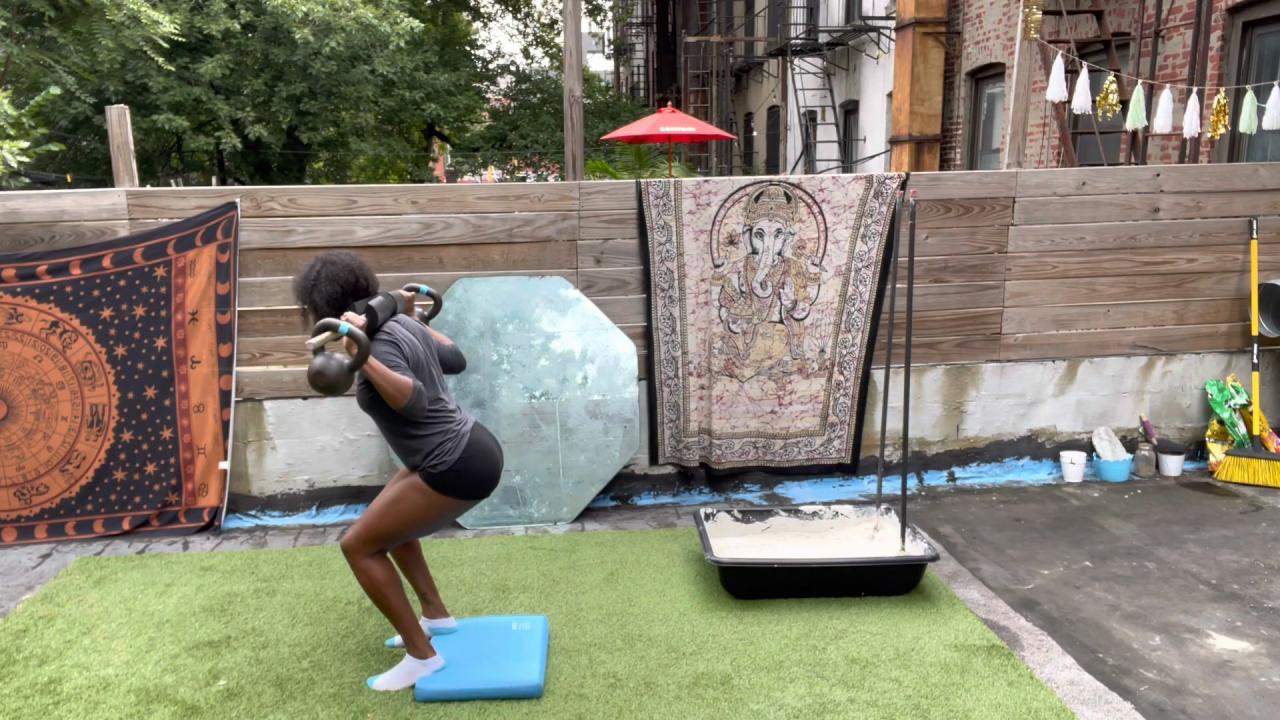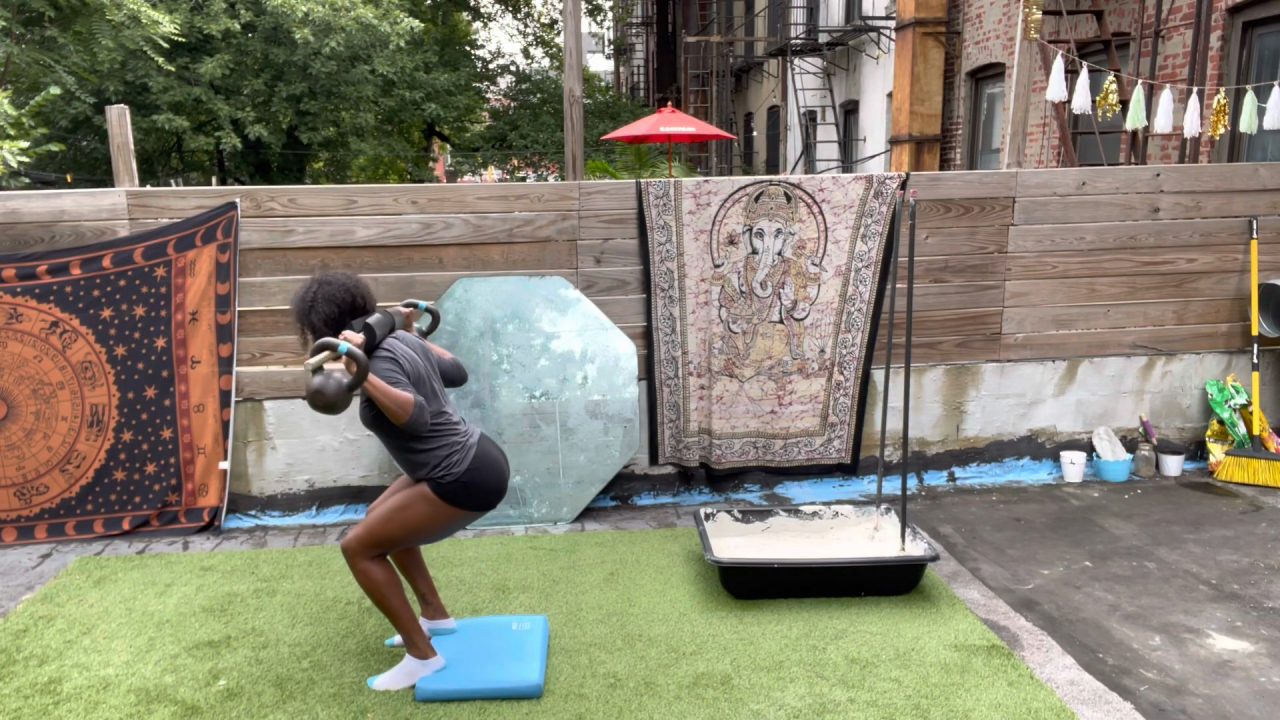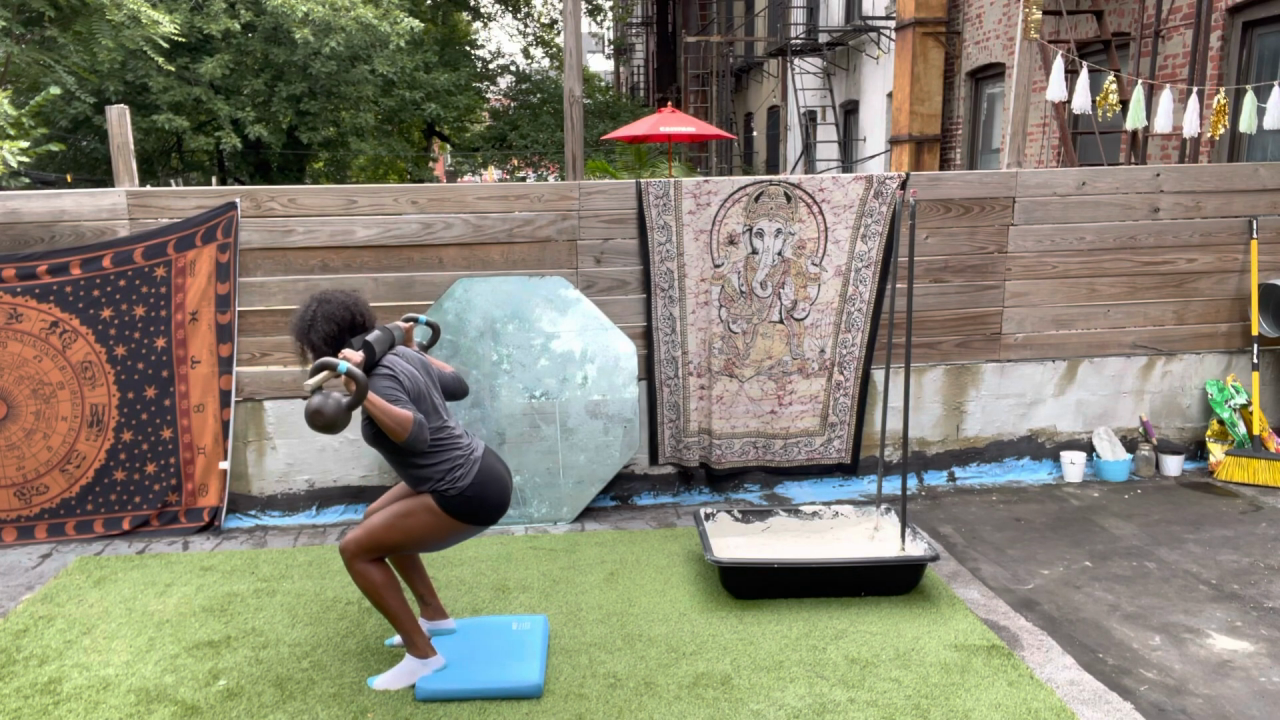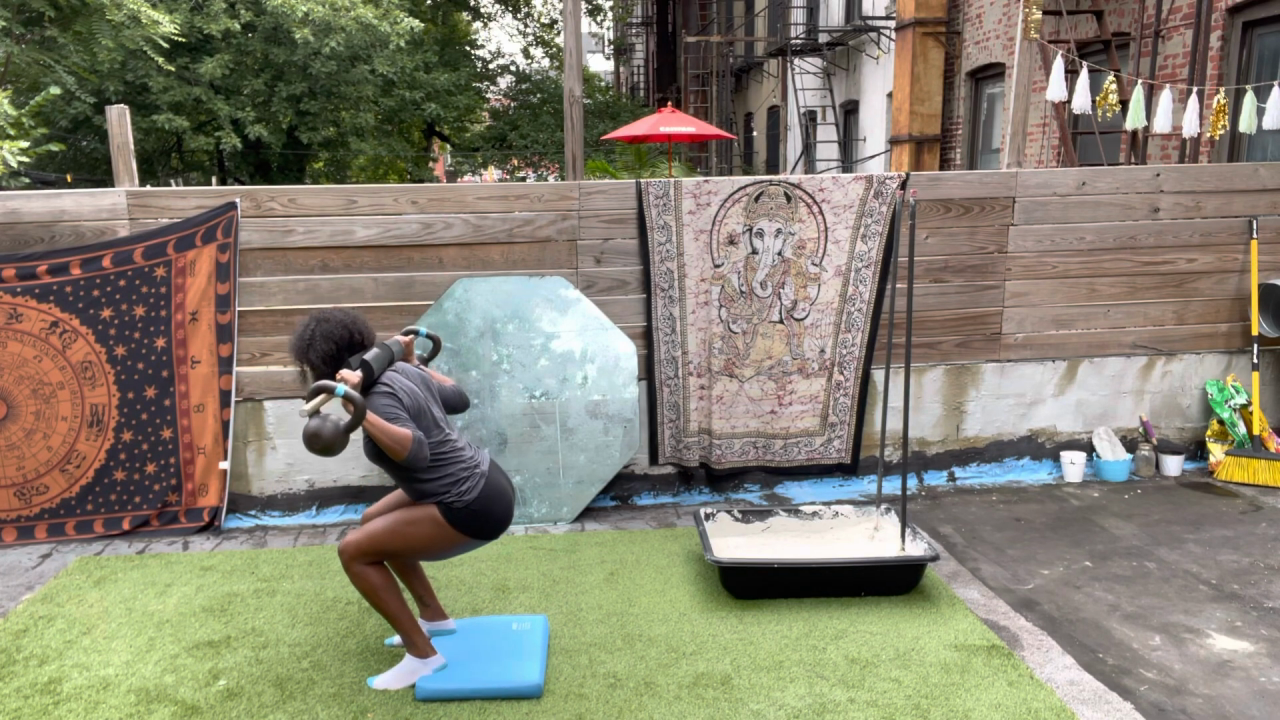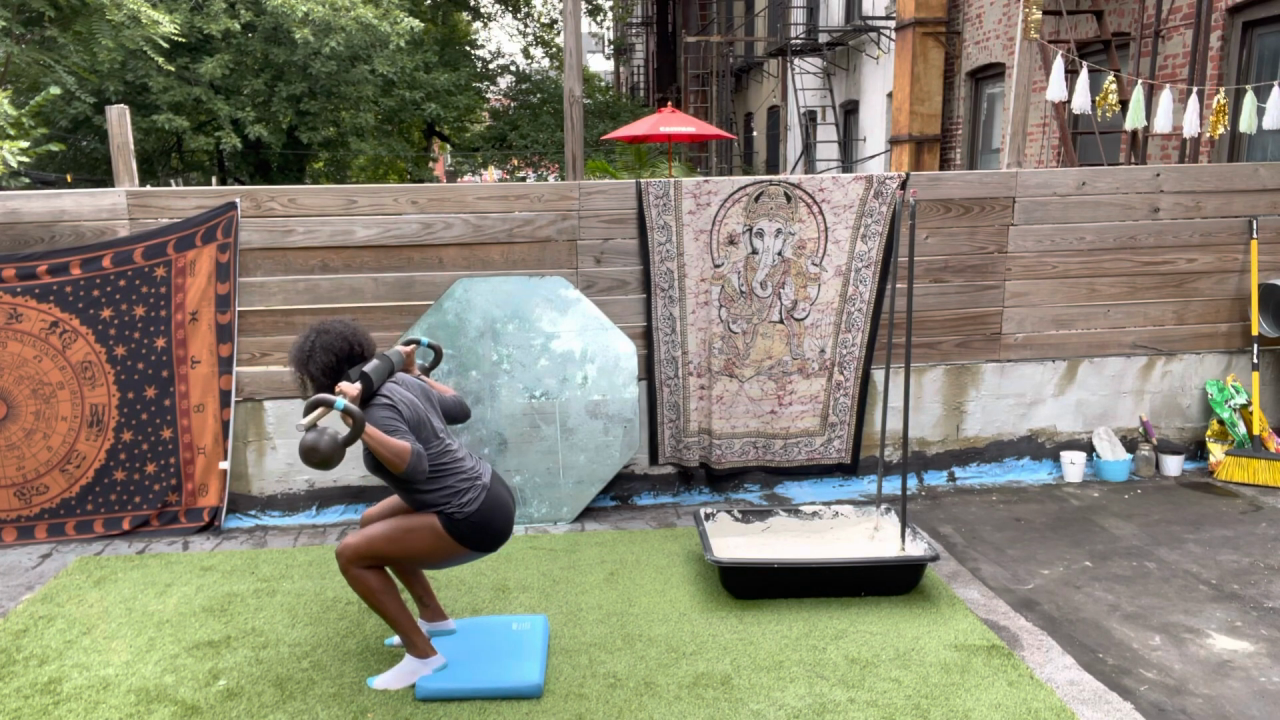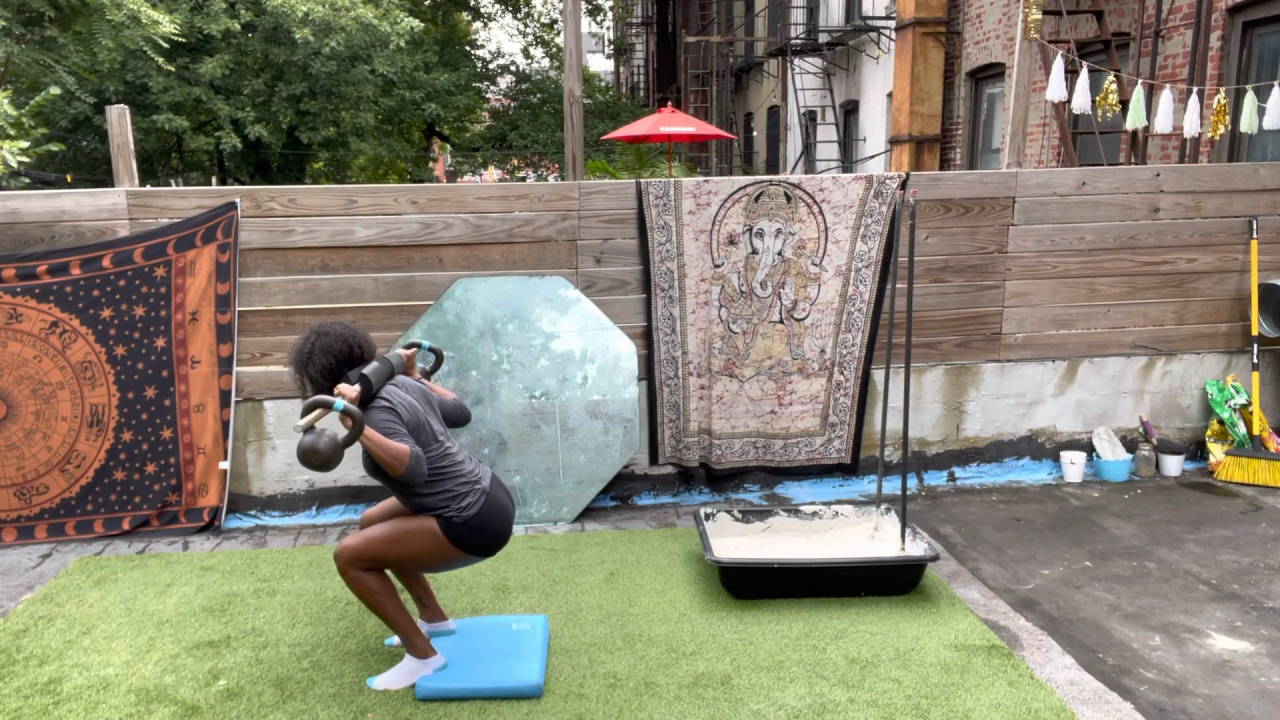
dt=0.3s
person 1, frame 1
left shoulder: (378, 344)
right shoulder: (401, 326)
left elbow: (416, 403)
right elbow: (456, 360)
left wrist: (361, 359)
left hip: (459, 469)
right hip: (470, 450)
left knee: (359, 544)
right knee: (385, 520)
left ankle: (422, 655)
right ankle: (436, 615)
person 1, frame 2
left shoulder: (378, 361)
right shoulder: (400, 342)
left elbow: (417, 418)
right elbow: (457, 373)
left wrist: (361, 376)
left hip: (467, 481)
right hip: (475, 460)
left knee: (358, 546)
right knee: (381, 520)
left ankle: (422, 655)
right ankle: (435, 615)
person 1, frame 3
left shoulder: (379, 379)
right shoulder: (402, 357)
left elbow: (417, 436)
right elbow: (458, 386)
left wrist: (361, 394)
left hip: (471, 496)
right hip: (479, 473)
left knee: (356, 548)
right knee: (376, 521)
left ankle: (422, 655)
right ankle: (434, 616)
person 1, frame 4
left shoulder: (378, 397)
right shoulder: (402, 373)
left elbow: (416, 454)
right elbow: (459, 399)
left wrist: (360, 414)
left hip: (475, 509)
right hip: (482, 485)
left knee: (355, 550)
right knee: (373, 524)
left ankle: (422, 654)
right ankle: (434, 617)
person 1, frame 5
left shoulder: (378, 409)
right shoulder: (403, 383)
left elbow: (415, 467)
right elbow: (460, 410)
left wrist: (359, 426)
left hip: (475, 521)
right hip: (485, 495)
left knee: (352, 553)
right knee: (372, 525)
left ankle: (422, 654)
right ankle: (434, 618)
person 1, frame 6
left shoulder: (377, 412)
right shoulder: (402, 386)
left elbow: (414, 470)
right elbow: (460, 414)
left wrist: (357, 428)
left hip: (474, 524)
right hip: (485, 498)
left knee: (350, 555)
right knee: (371, 526)
left ankle: (422, 654)
right ankle: (434, 619)
